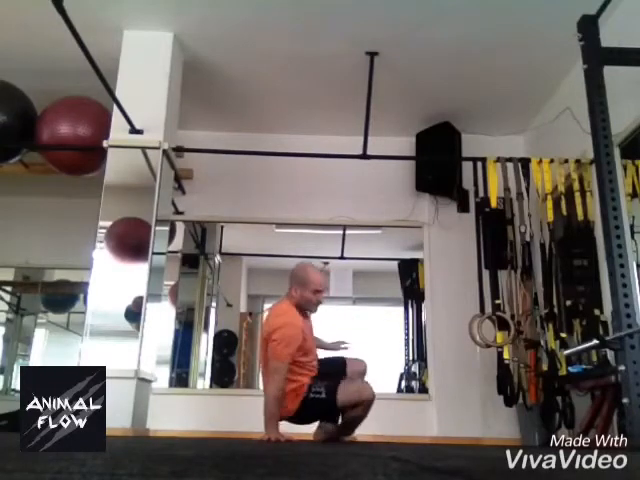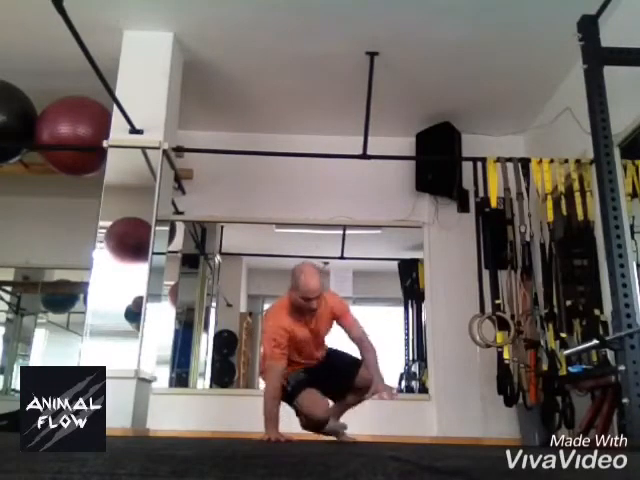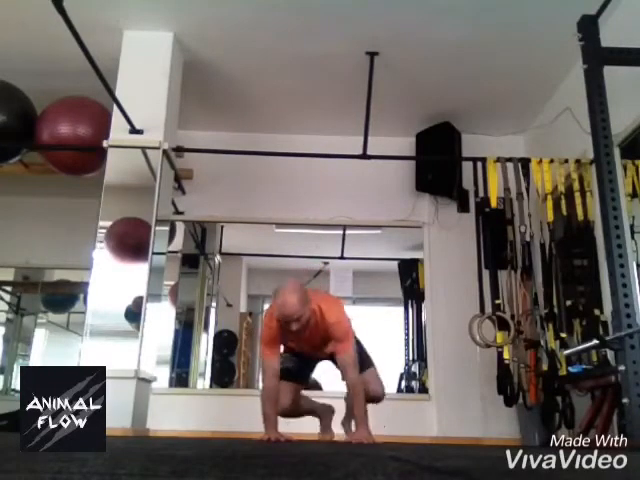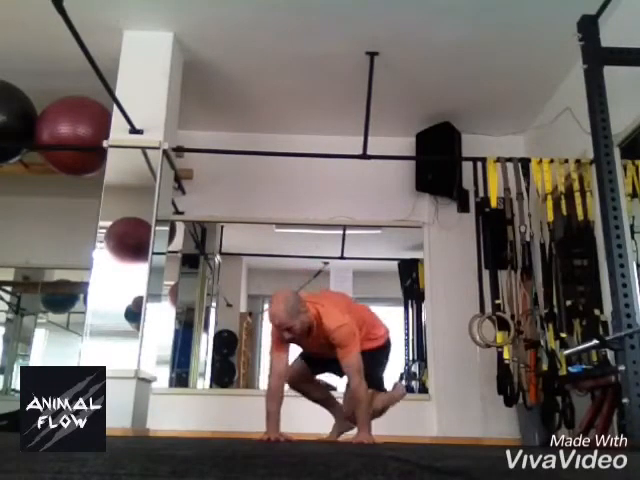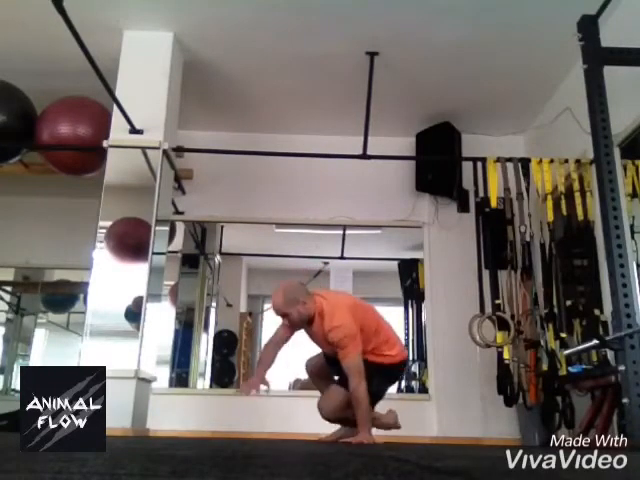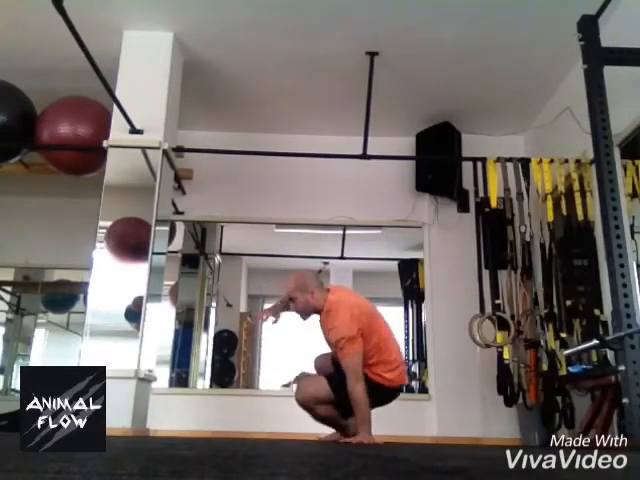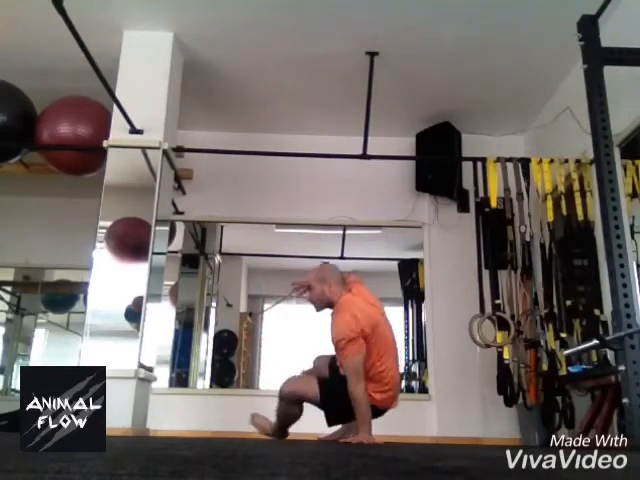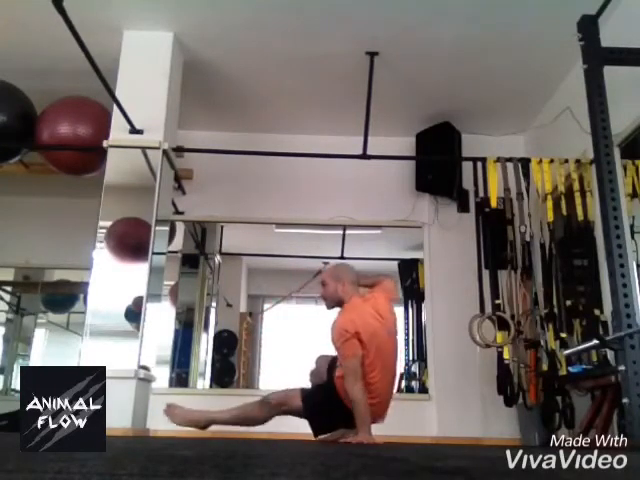
dt=0.3s
person 1, frame 1
left shoulder: (300, 305)
right shoulder: (288, 323)
right elbow: (273, 379)
left wrist: (324, 345)
right wrist: (271, 429)
right hip: (296, 398)
left knee: (358, 367)
right knee: (365, 393)
left ankle: (328, 426)
right ankle: (335, 433)
person 1, frame 2
left shoulder: (331, 301)
right shoulder: (278, 321)
left elbow: (361, 339)
right elbow: (273, 377)
left wrist: (378, 380)
right wrist: (271, 430)
left hip: (320, 358)
right hip: (289, 371)
left knee: (371, 380)
right knee: (319, 414)
left ankle: (331, 418)
right ankle: (316, 424)
person 1, frame 3
left shoulder: (332, 315)
right shoulder: (272, 323)
left elbow: (351, 374)
right elbow: (270, 379)
left wrist: (362, 428)
right wrist: (271, 429)
left hip: (334, 341)
right hip: (298, 350)
left knee: (375, 392)
right knee: (283, 407)
left ankle: (349, 413)
right ankle: (322, 412)
person 1, frame 4
left shoulder: (336, 322)
right shoulder: (282, 322)
left elbow: (356, 379)
right elbow: (277, 375)
left wrist: (364, 432)
right wrist: (272, 428)
left hip: (371, 342)
left knee: (353, 414)
right knee: (293, 376)
left ankle: (394, 394)
right ankle: (341, 416)
person 1, frame 5
left shoulder: (338, 322)
right shoulder: (306, 307)
left elbow: (356, 380)
right elbow: (274, 342)
left wrist: (364, 432)
right wrist: (259, 375)
left hip: (387, 359)
right hip: (366, 348)
left knee: (328, 408)
right knee: (313, 367)
left ankle: (382, 420)
right ankle: (354, 423)
person 1, frame 6
left shoulder: (340, 322)
right shoulder: (330, 294)
left elbow: (356, 382)
left wrist: (365, 434)
right wrist: (275, 308)
left hip: (384, 379)
right hip: (373, 361)
left knee: (304, 394)
right knee: (322, 364)
left ankle: (351, 430)
right ankle: (349, 427)
person 1, frame 7
left shoulder: (345, 322)
right shoulder: (358, 293)
left elbow: (356, 383)
right elbow: (351, 278)
left wrist: (365, 433)
right wrist: (311, 283)
left hip: (373, 397)
right hip: (381, 379)
left knee: (291, 388)
right knee: (320, 365)
left ankle: (279, 431)
right ankle: (349, 427)
person 1, frame 8
left shoulder: (346, 324)
right shoulder: (379, 301)
left elbow: (355, 384)
right elbow: (389, 282)
left wrist: (364, 433)
right wrist: (360, 281)
left hip: (355, 403)
right hip: (376, 394)
left knee: (275, 402)
right knee: (322, 364)
left ankle: (204, 419)
right ankle: (345, 426)
